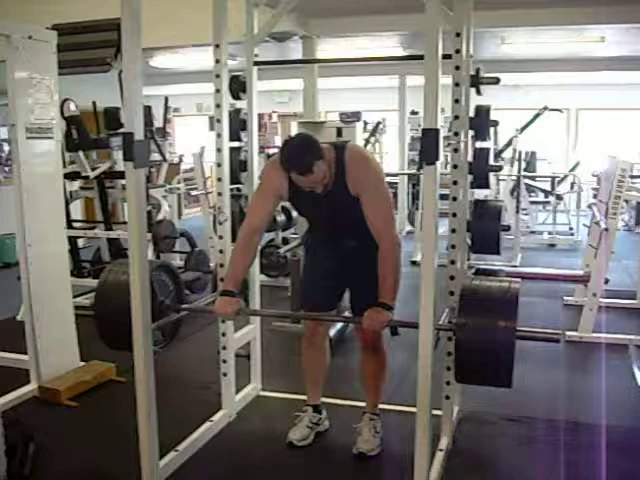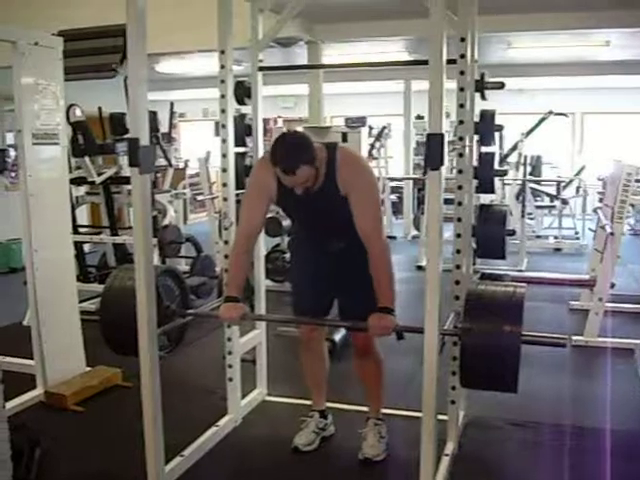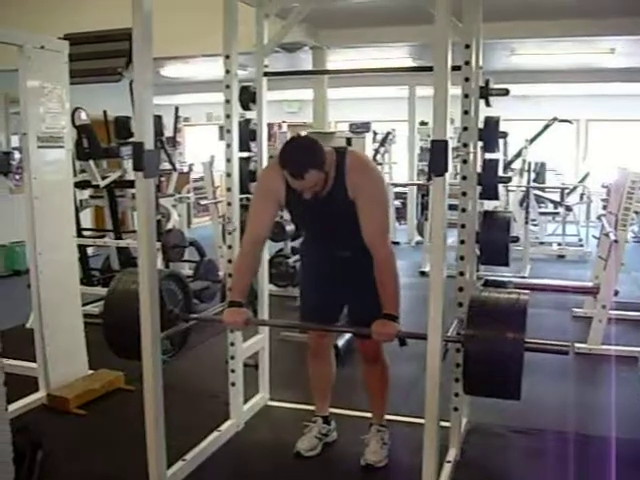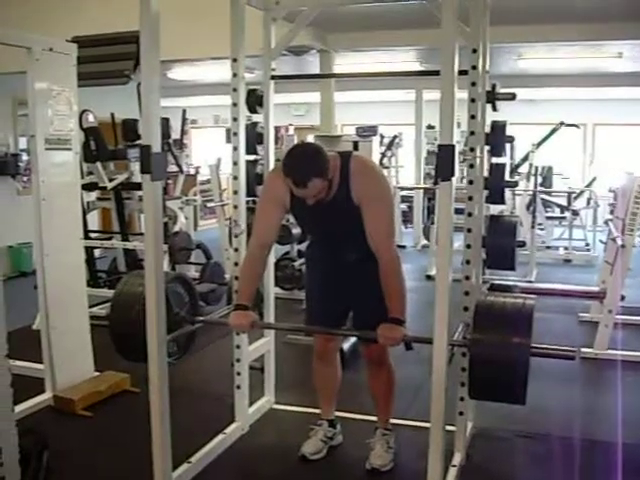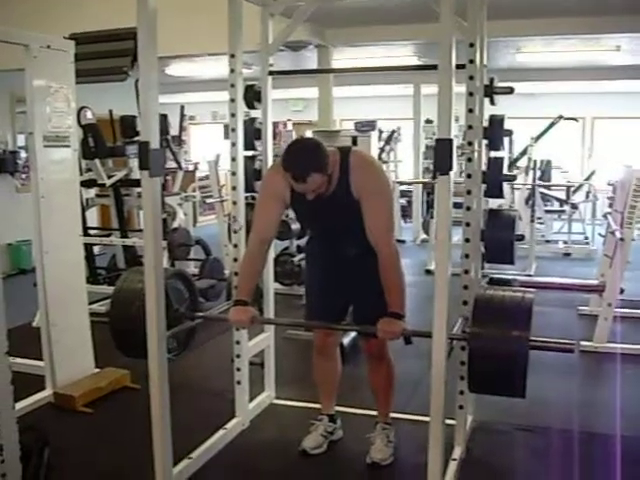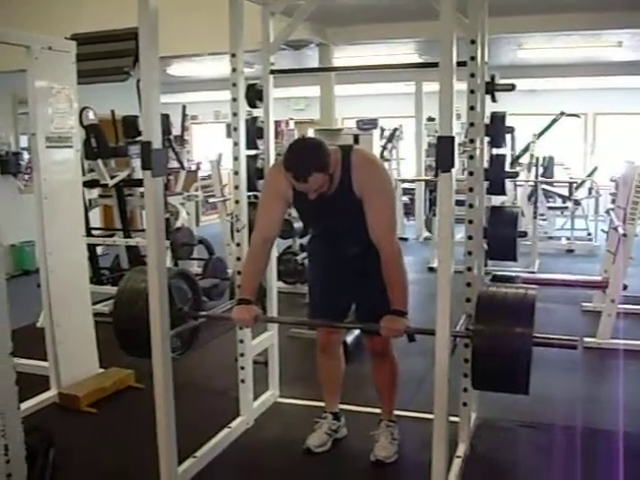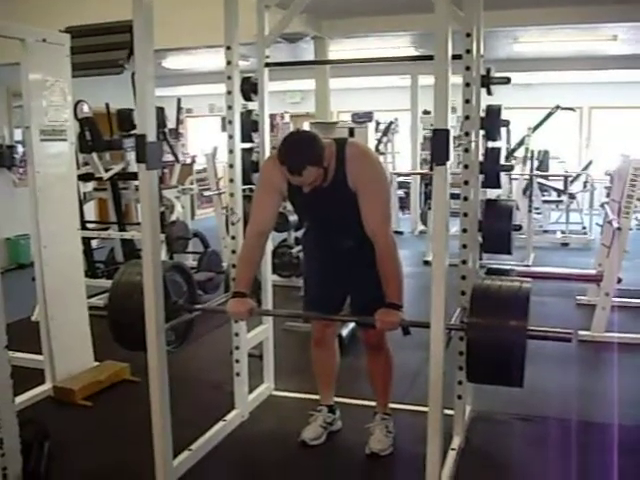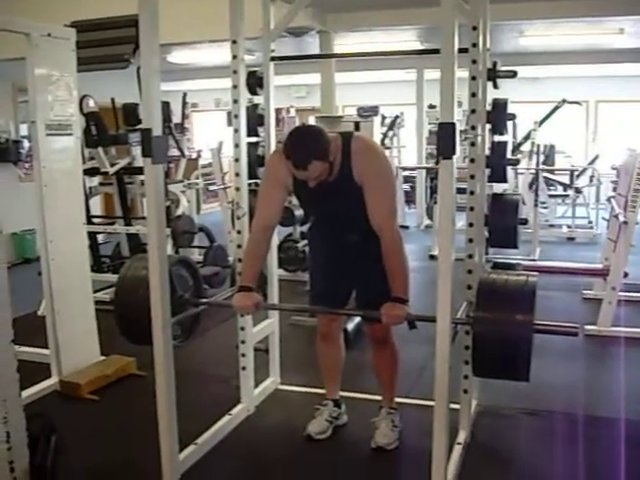
dt=0.5s
person 1, frame 1
left shoulder: (359, 166)
right shoulder: (276, 173)
left elbow: (387, 238)
right elbow: (251, 230)
left wrist: (385, 304)
right wrist: (229, 290)
left hip: (367, 248)
right hip: (323, 245)
left knee: (370, 334)
right knee: (313, 329)
left ankle: (371, 417)
right ankle: (314, 411)
person 1, frame 2
left shoulder: (350, 167)
right shoulder: (264, 173)
left elbow: (374, 240)
right elbow: (246, 235)
left wrist: (385, 308)
right wrist: (232, 297)
left hip: (354, 252)
right hip: (309, 251)
left knee: (363, 341)
right knee: (309, 335)
left ankle: (375, 423)
right ankle: (320, 416)
person 1, frame 3
left shoulder: (360, 173)
right shoulder: (272, 179)
left elbow: (380, 247)
right elbow: (253, 240)
left wrist: (389, 315)
right wrist: (236, 302)
left hip: (364, 260)
right hip: (319, 257)
left knee: (370, 347)
right knee: (317, 342)
left ankle: (378, 429)
right ankle: (323, 423)
person 1, frame 4
left shoulder: (365, 177)
right shoulder: (277, 183)
left elbow: (385, 251)
right elbow: (259, 244)
left wrist: (395, 319)
right wrist: (242, 305)
left hip: (369, 263)
right hip: (324, 260)
left knee: (375, 351)
right knee: (323, 345)
left ankle: (383, 433)
right ankle: (328, 425)
person 1, frame 5
left shoulder: (364, 172)
right shoulder: (276, 179)
left elbow: (385, 245)
right elbow: (259, 240)
left wrist: (395, 313)
right wrist: (242, 300)
left hip: (368, 258)
right hip: (324, 256)
left knee: (375, 345)
right knee: (323, 340)
left ankle: (383, 427)
right ankle: (328, 420)
person 1, frame 6
left shoulder: (366, 170)
right shoulder: (279, 177)
left elbow: (387, 243)
right elbow: (262, 238)
left wrist: (398, 311)
right wrist: (245, 299)
left hip: (371, 255)
right hip: (326, 254)
left knee: (379, 343)
right knee: (326, 338)
left ankle: (388, 425)
right ankle: (333, 418)
person 1, frame 7
left shoulder: (360, 162)
right shoulder: (273, 170)
left elbow: (382, 236)
right elbow: (257, 231)
left wrist: (393, 304)
right wrist: (240, 292)
left hip: (366, 249)
right hip: (321, 247)
left knee: (374, 336)
right knee: (321, 331)
left ankle: (382, 418)
right ankle: (327, 411)
person 1, frame 8
left shoulder: (366, 157)
right shoulder: (279, 164)
left elbow: (387, 230)
right elbow: (263, 225)
left wrist: (399, 298)
right wrist: (246, 287)
left hip: (372, 242)
right hip: (327, 241)
left knee: (379, 330)
right knee: (327, 325)
left ankle: (389, 412)
right ankle: (333, 405)
